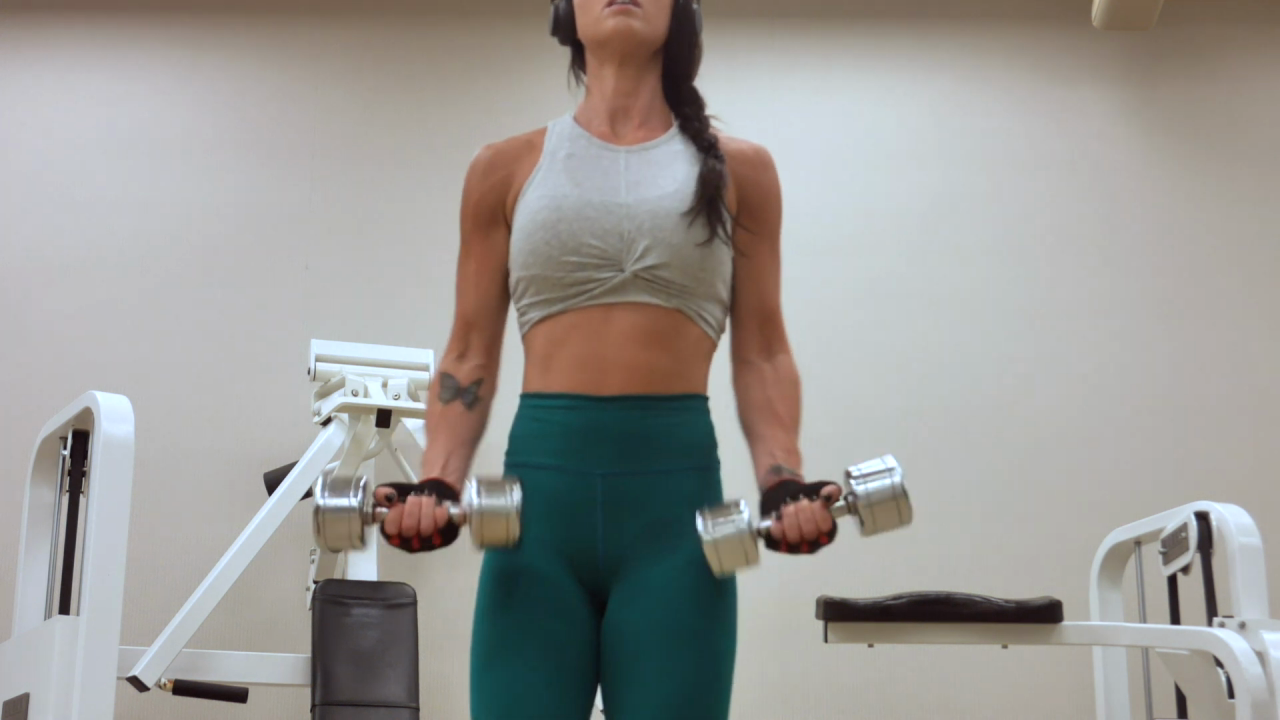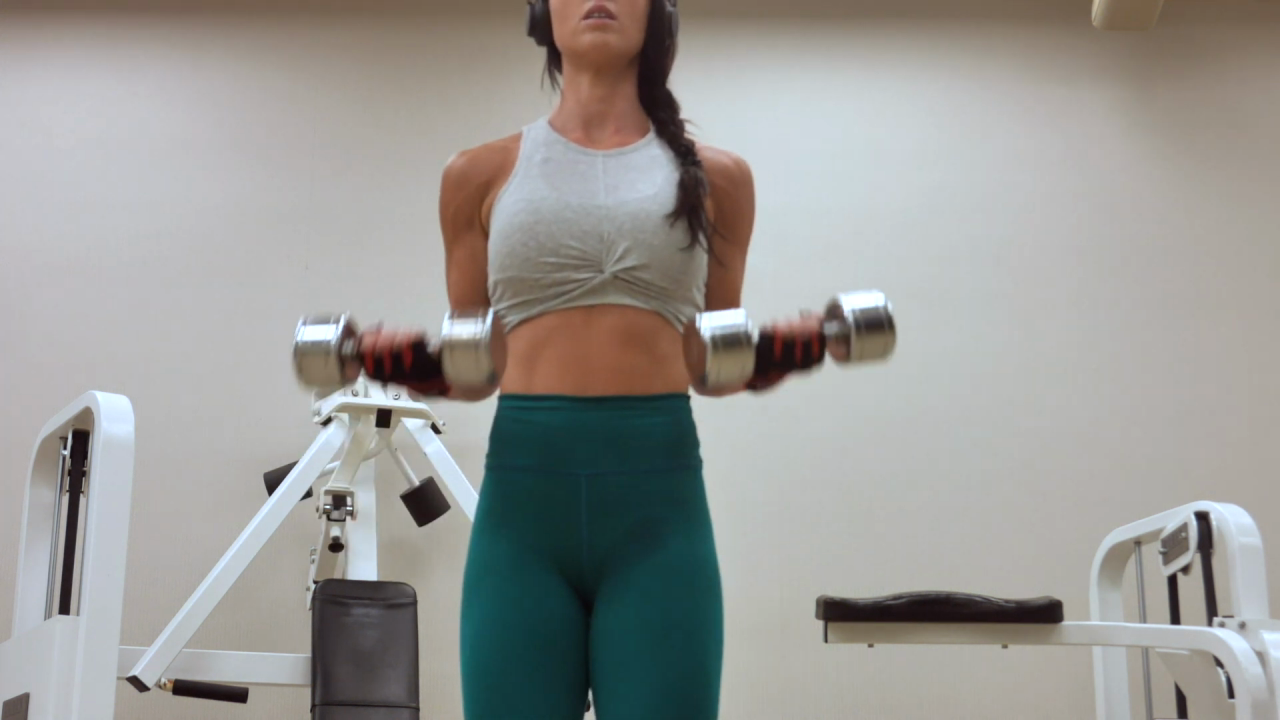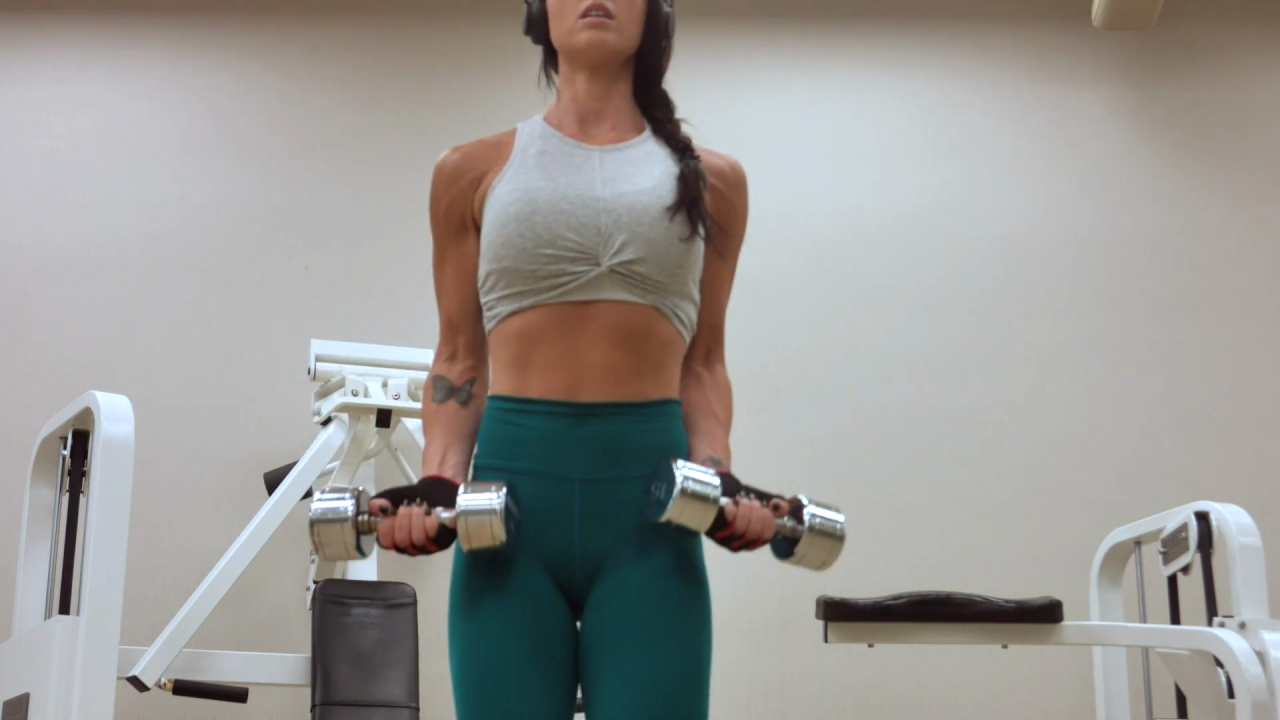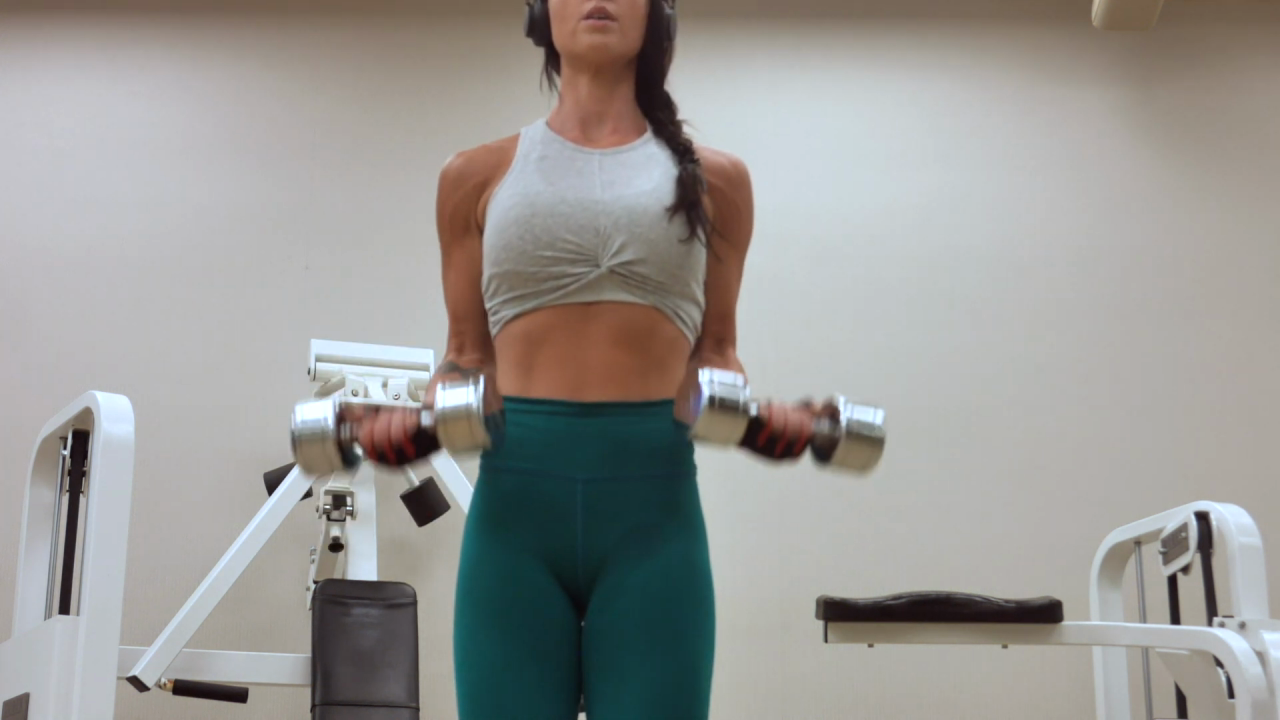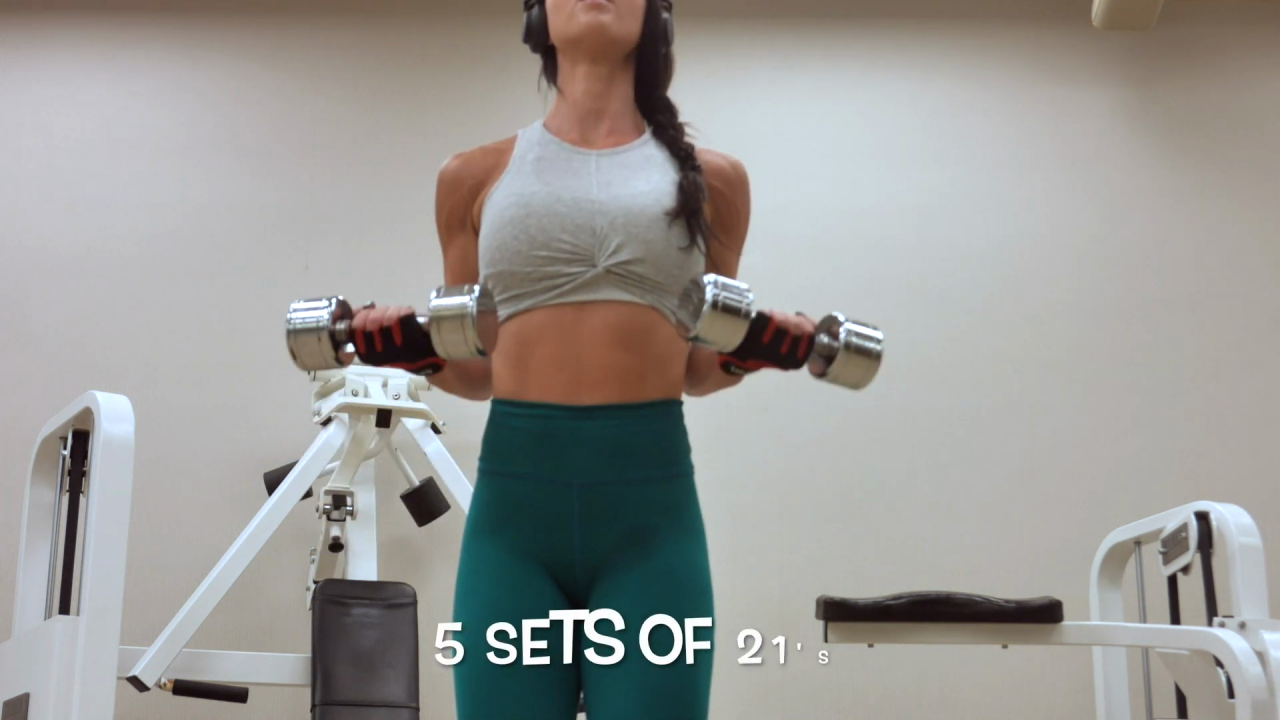
dt=1s
person 1, frame 1
left shoulder: (737, 169)
right shoulder: (505, 170)
left elbow: (762, 352)
right elbow: (470, 355)
left wrist: (782, 481)
right wrist: (437, 482)
left hip: (674, 492)
right hip: (541, 487)
person 1, frame 2
left shoulder: (715, 177)
right shoulder: (481, 174)
left wrist: (764, 360)
right wrist: (425, 366)
left hip: (659, 499)
right hip: (523, 495)
person 1, frame 3
left shoulder: (711, 179)
right shoulder: (472, 171)
left elbow: (702, 362)
right elbow: (460, 356)
left wrist: (719, 481)
right wrist: (437, 483)
left hip: (647, 500)
right hip: (512, 491)
person 1, frame 4
left shoulder: (712, 178)
right shoulder: (477, 175)
left elbow: (711, 355)
right elbow: (470, 358)
left wrist: (750, 416)
right wrist: (423, 418)
left hip: (651, 500)
right hip: (517, 496)
person 1, frame 5
left shoulder: (709, 178)
right shoulder: (475, 176)
right elbow: (473, 364)
left wrist: (748, 353)
right wrist: (418, 351)
left hip: (650, 500)
right hip: (514, 496)
